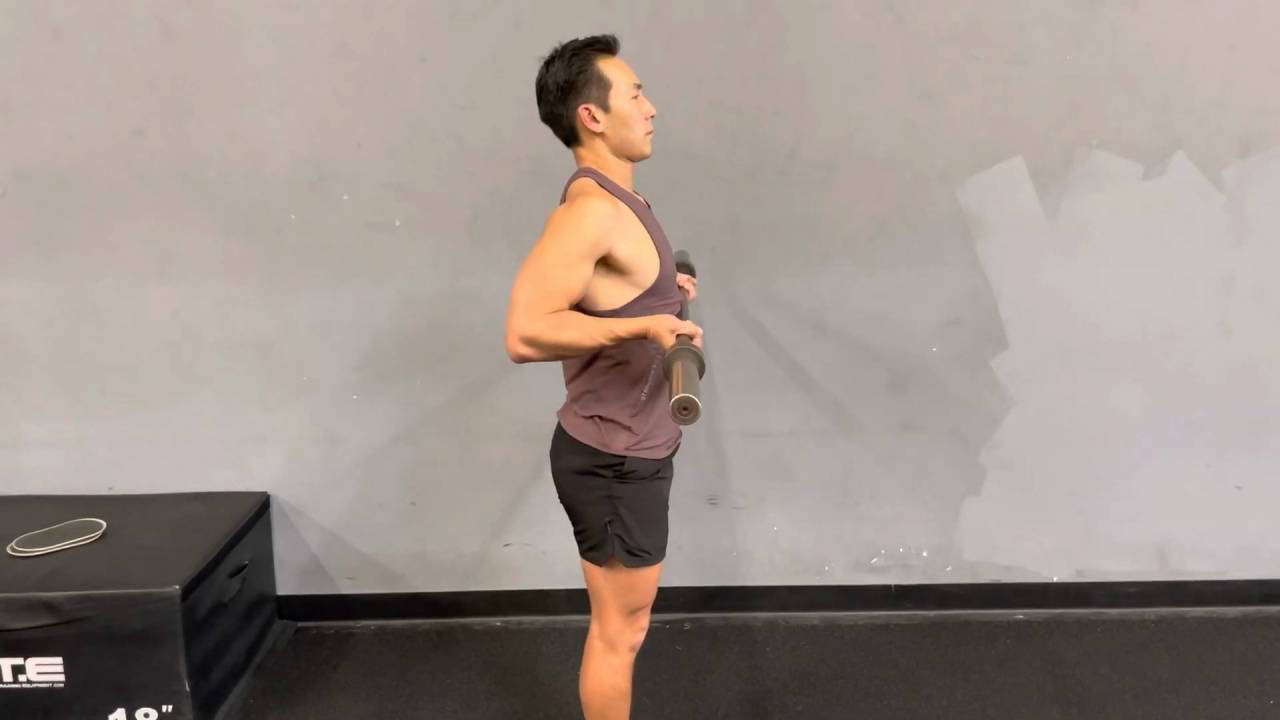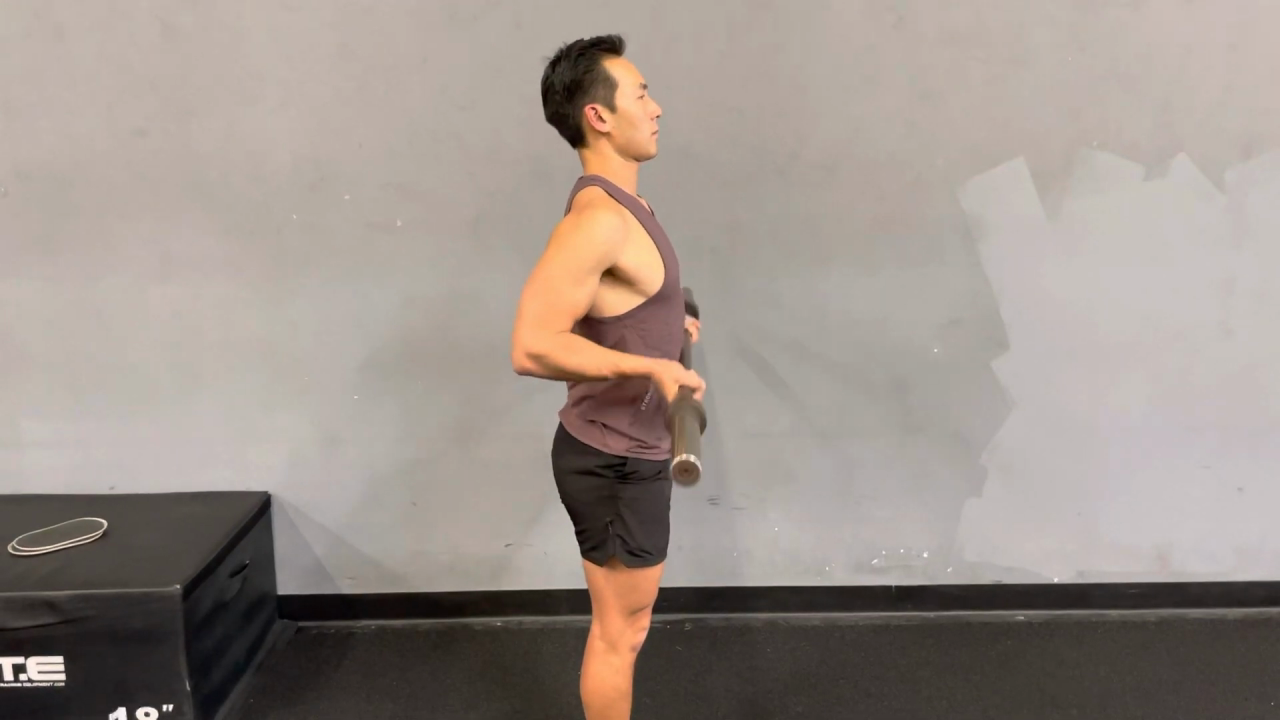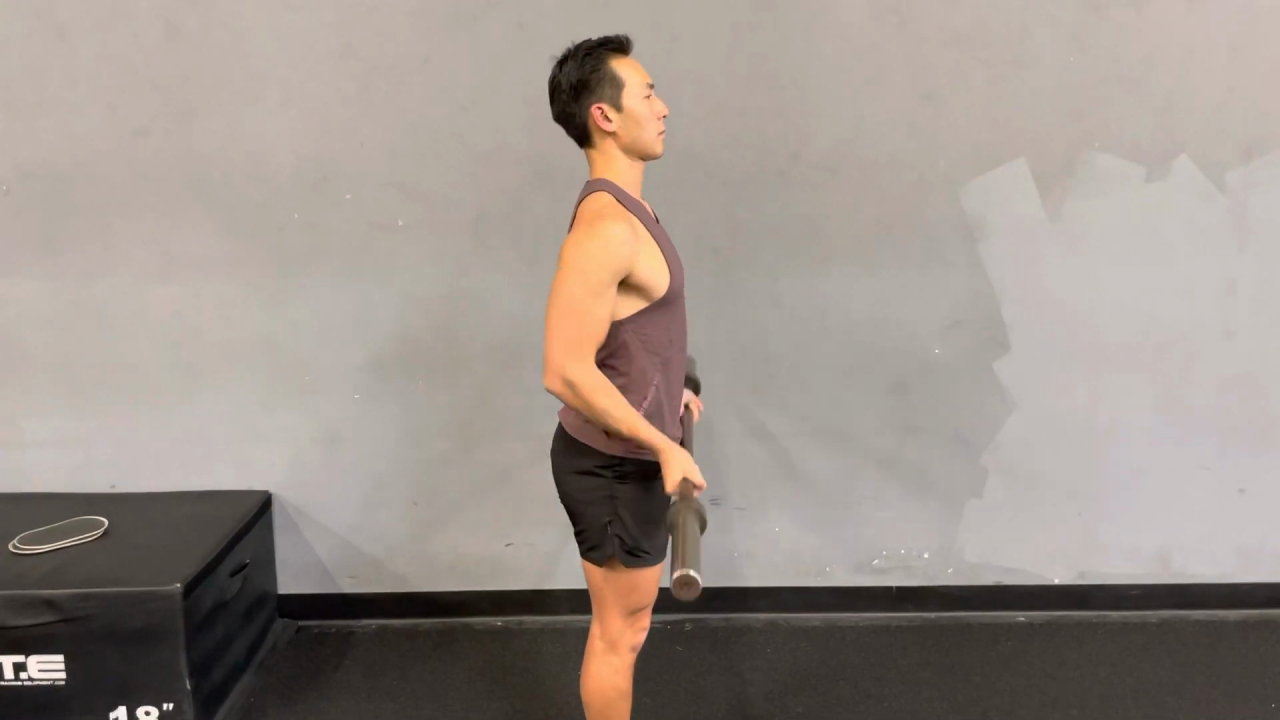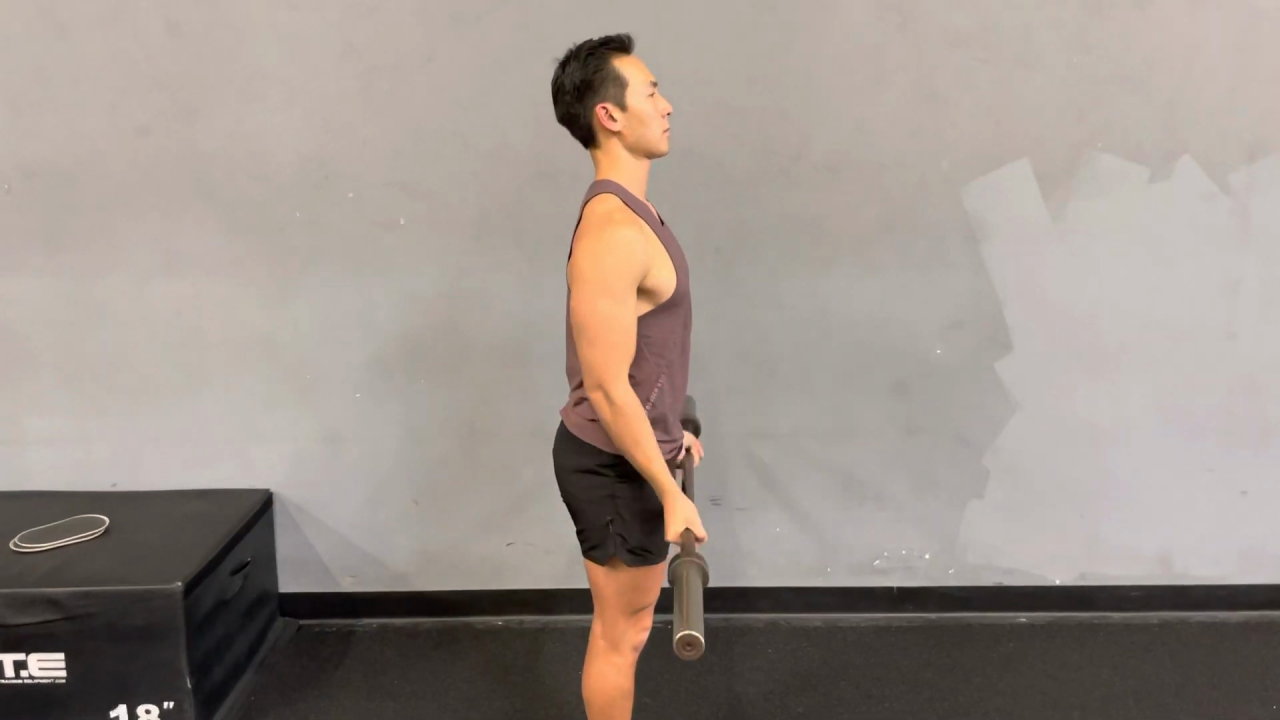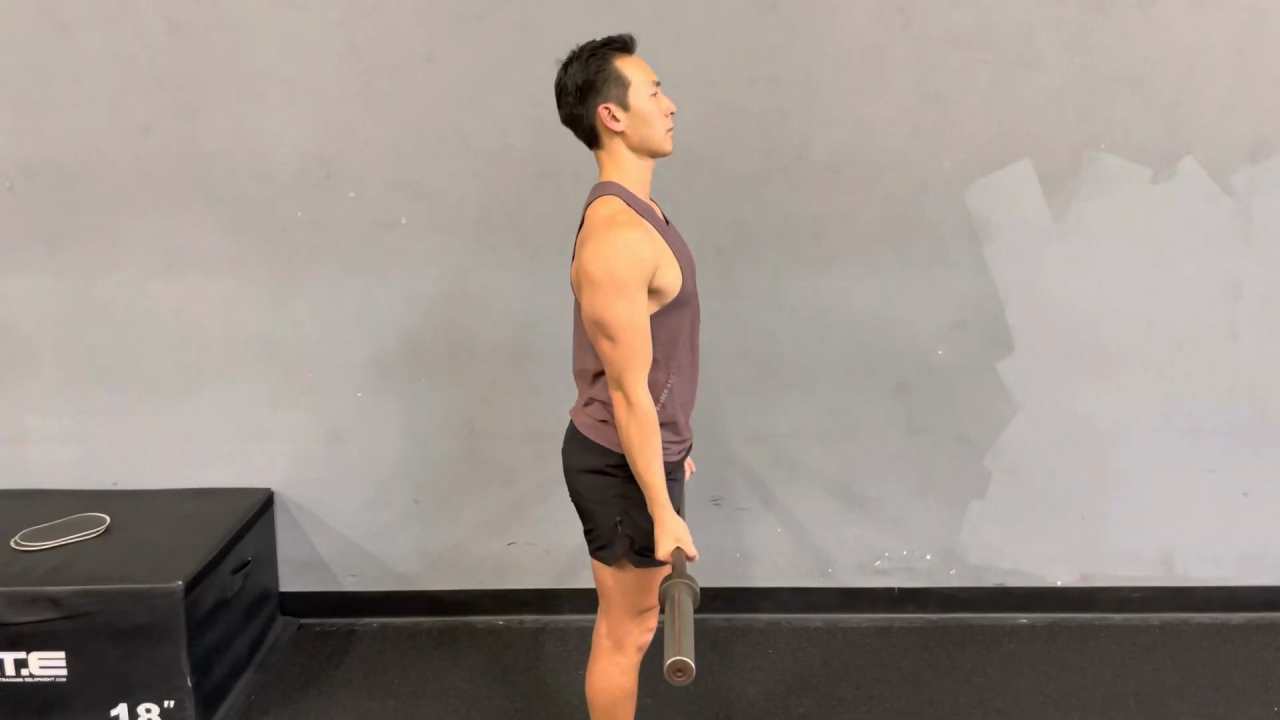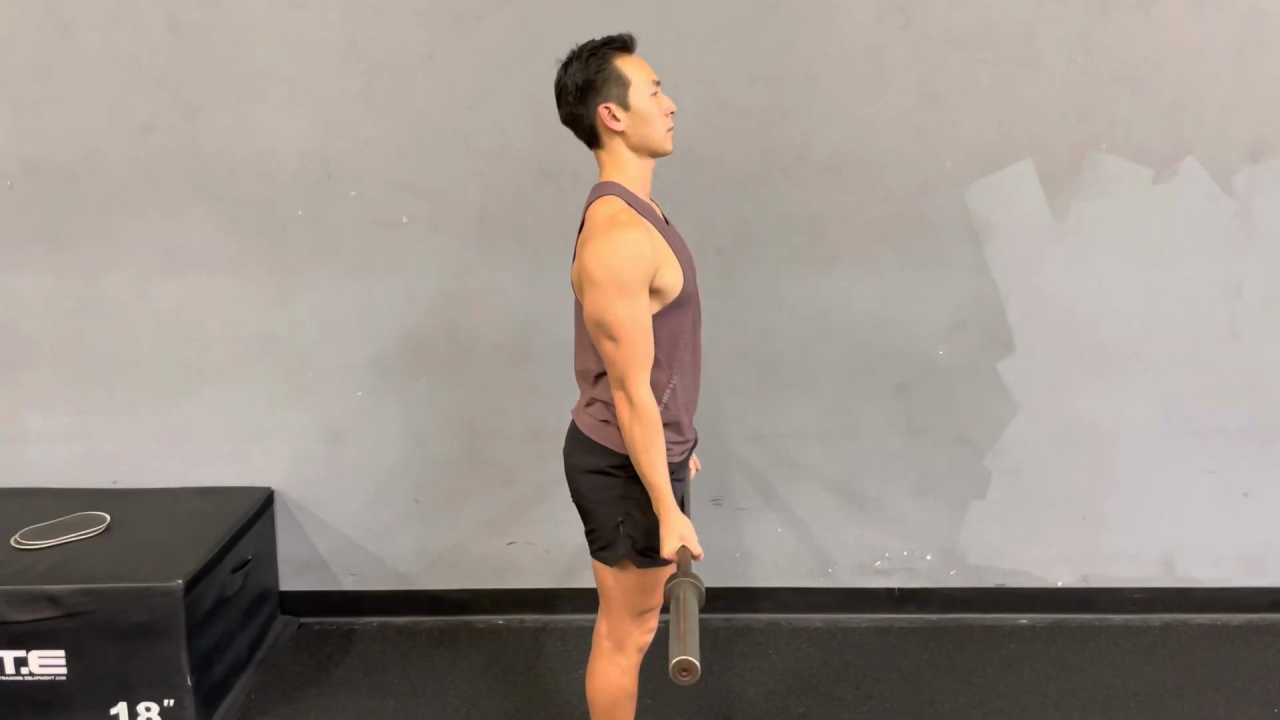
dt=0.3s
person 1, frame 1
left shoulder: (616, 199)
right shoulder: (592, 209)
right elbow: (525, 332)
left wrist: (662, 287)
right wrist: (646, 325)
left hip: (630, 448)
right hip: (613, 458)
left knee: (621, 625)
right knee: (620, 631)
person 1, frame 2
left shoulder: (621, 205)
right shoulder: (599, 218)
right elbow: (532, 346)
left wrist: (670, 319)
right wrist: (652, 367)
left hip: (628, 450)
right hip: (614, 459)
left knee: (622, 625)
right knee: (620, 631)
person 1, frame 3
left shoulder: (625, 209)
right shoulder: (607, 227)
right elbow: (566, 371)
left wrist: (670, 393)
right wrist: (663, 448)
left hip: (626, 453)
right hip: (614, 464)
left knee: (622, 624)
right knee: (621, 631)
person 1, frame 4
left shoulder: (629, 212)
right shoulder: (614, 231)
right elbow: (608, 387)
left wrist: (673, 431)
right wrist: (671, 494)
left hip: (629, 454)
right hip: (615, 465)
left knee: (624, 624)
right knee: (623, 631)
person 1, frame 5
left shoulder: (634, 211)
right shoulder: (618, 235)
right elbow: (628, 389)
left wrist: (673, 452)
right wrist: (662, 511)
left hip: (640, 452)
right hip: (623, 464)
left knee: (626, 625)
right knee: (627, 632)
person 1, frame 6
left shoulder: (633, 212)
right shoulder: (618, 236)
right elbow: (631, 390)
left wrist: (677, 452)
right wrist: (668, 510)
left hip: (639, 454)
right hip: (625, 465)
left knee: (628, 627)
right knee: (627, 633)
